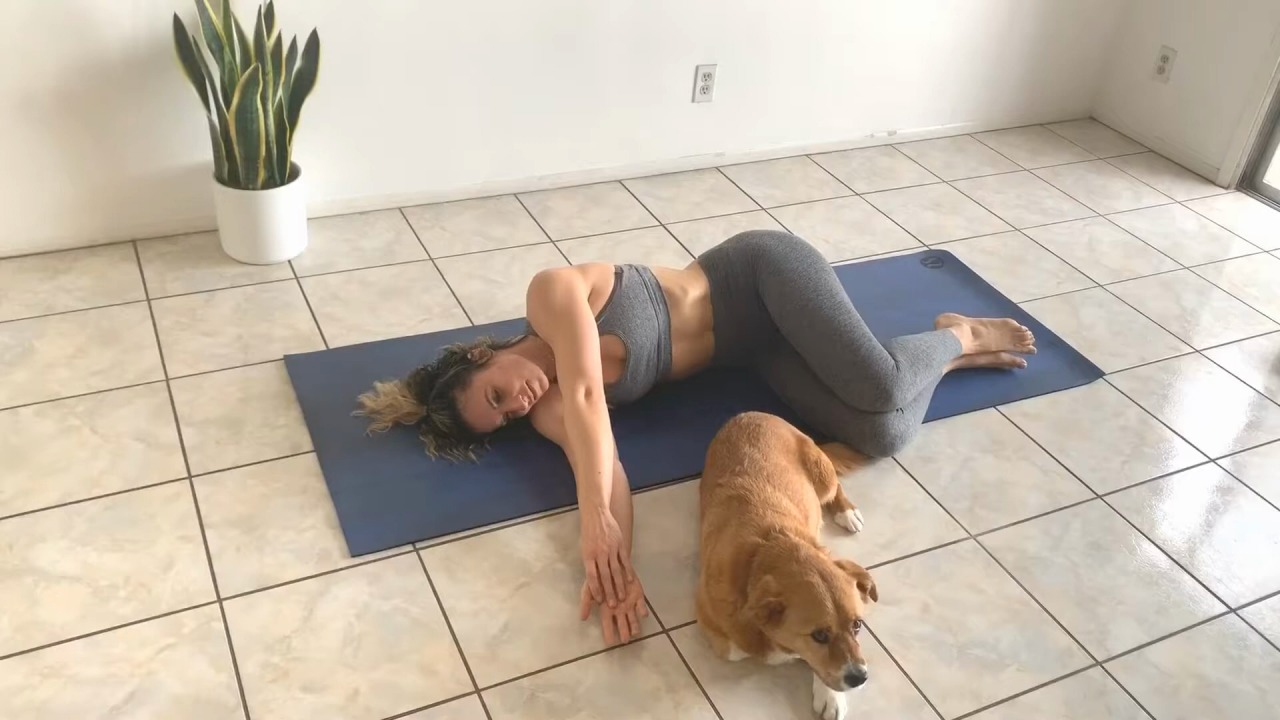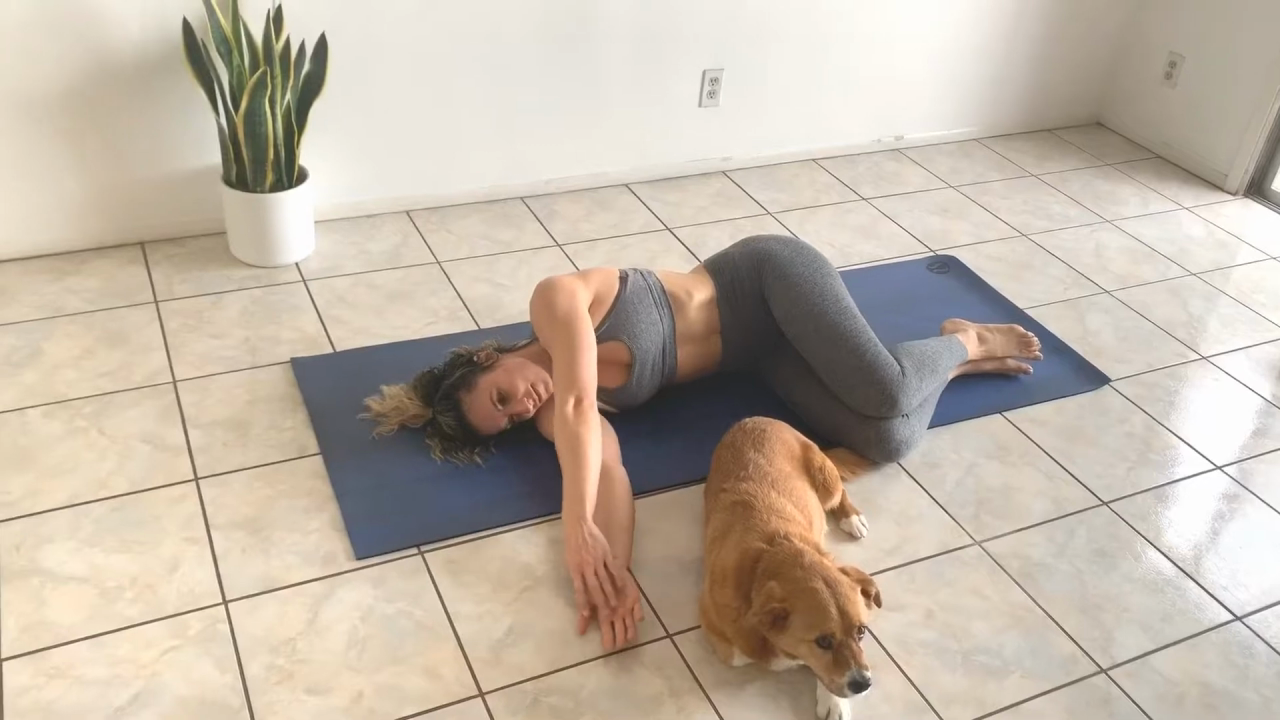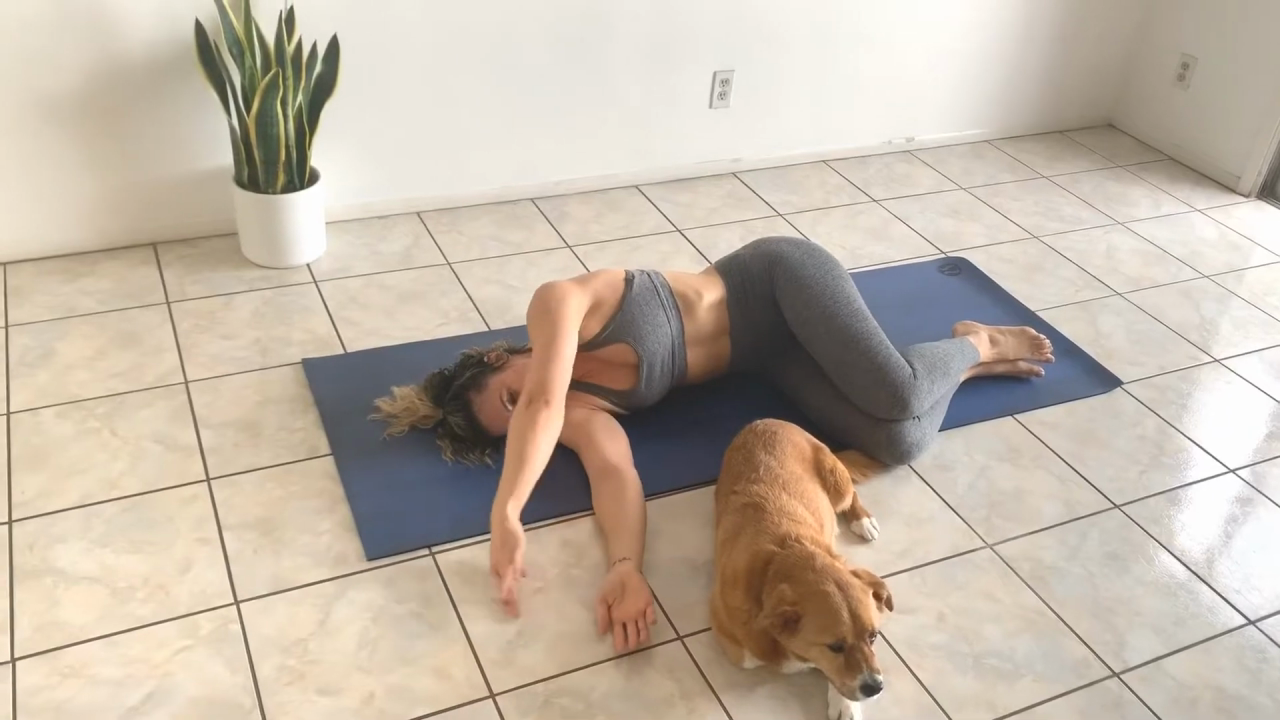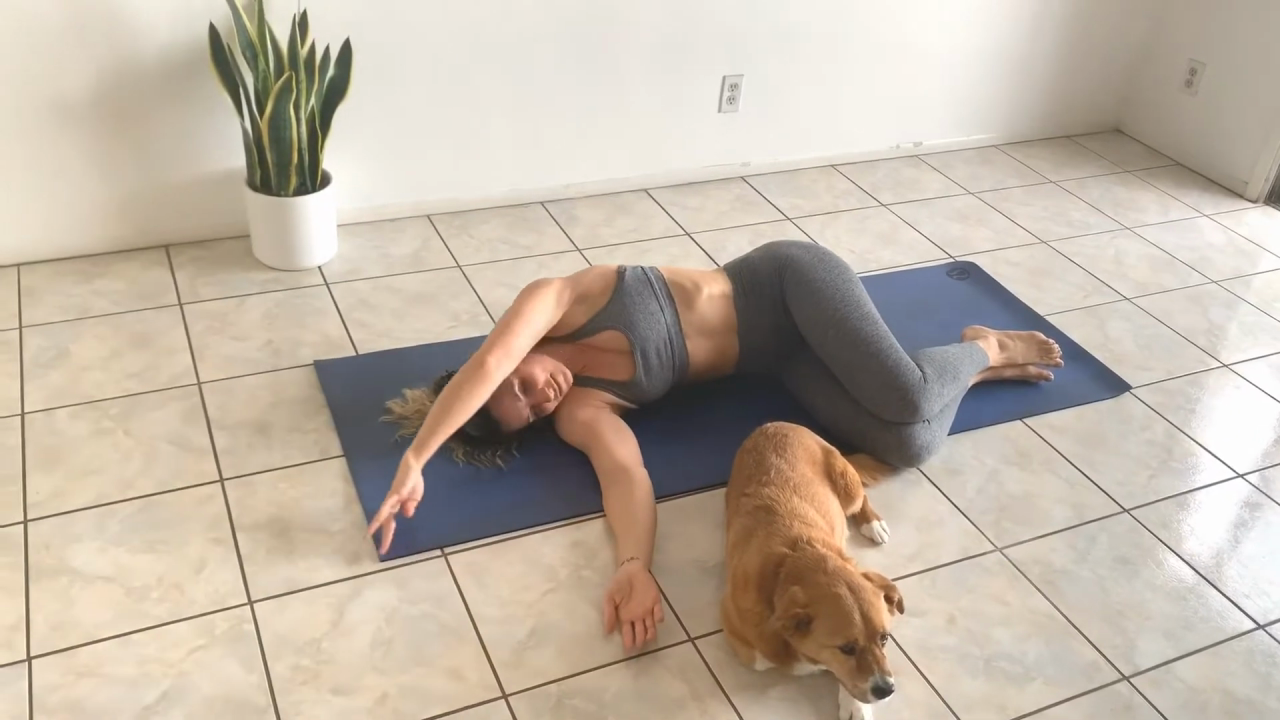
dt=0.5s
person 1, frame 1
left shoulder: (549, 294)
right shoulder: (549, 411)
left elbow: (587, 394)
right elbow: (601, 457)
left wrist: (596, 519)
right wrist: (614, 559)
left hip: (762, 271)
right hip: (748, 348)
left knee: (881, 392)
right knee: (881, 434)
left ankle: (957, 337)
right ankle: (946, 351)
person 1, frame 2
left shoulder: (553, 302)
right shoulder: (553, 418)
left elbow: (578, 404)
right elbow: (606, 468)
left wrist: (579, 528)
right wrist: (615, 568)
left hip: (768, 276)
right hip: (755, 353)
left knee: (885, 397)
right knee: (886, 441)
left ankle: (963, 344)
right ankle: (957, 359)
person 1, frame 3
left shoulder: (557, 302)
right shoulder: (580, 415)
left elbow: (543, 399)
right elbow: (615, 472)
left wrist: (505, 518)
right wrist: (625, 567)
left hip: (778, 276)
right hip: (765, 354)
left knee: (897, 397)
right knee: (897, 443)
left ankle: (975, 345)
right ankle: (969, 360)
person 1, frame 4
left shoulder: (555, 302)
right shoulder: (580, 413)
left elbow: (486, 364)
right elbow: (624, 471)
left wrist: (414, 457)
right wrist: (633, 566)
left hip: (789, 279)
right hip: (773, 356)
left knee: (907, 401)
right knee: (906, 445)
left ankle: (984, 349)
right ankle: (980, 361)
